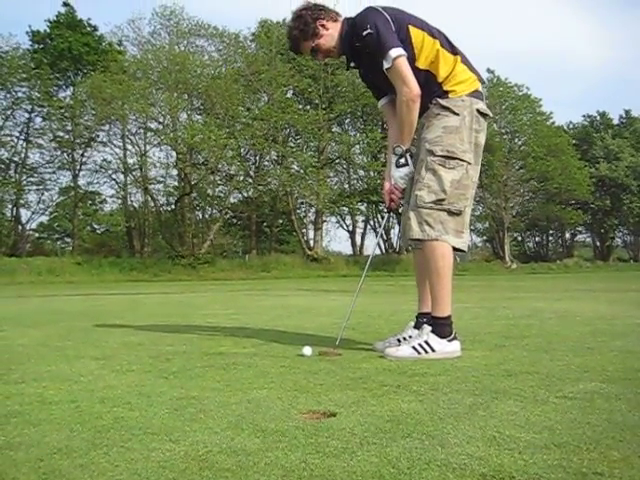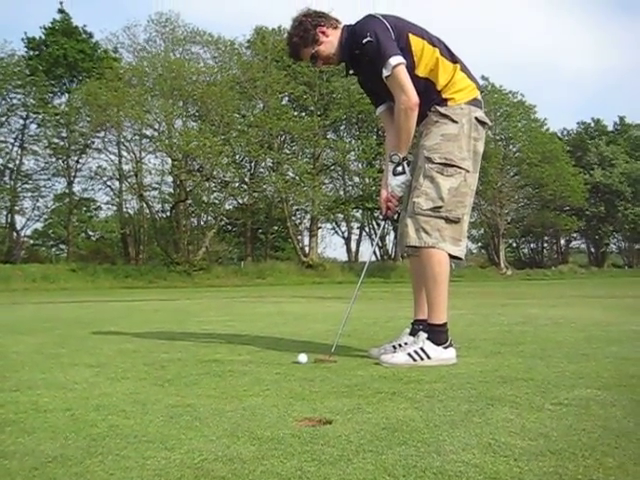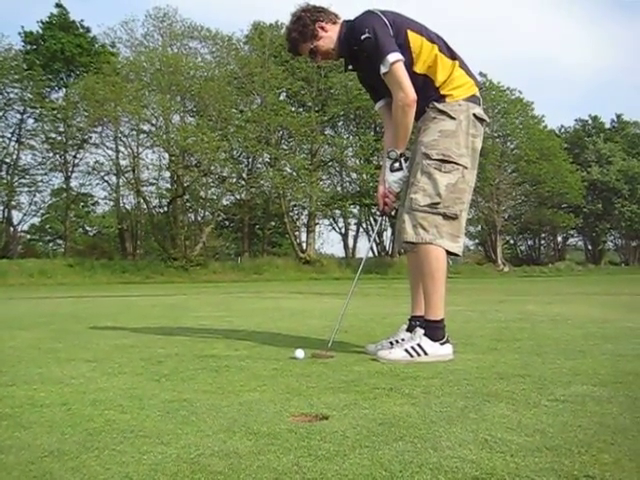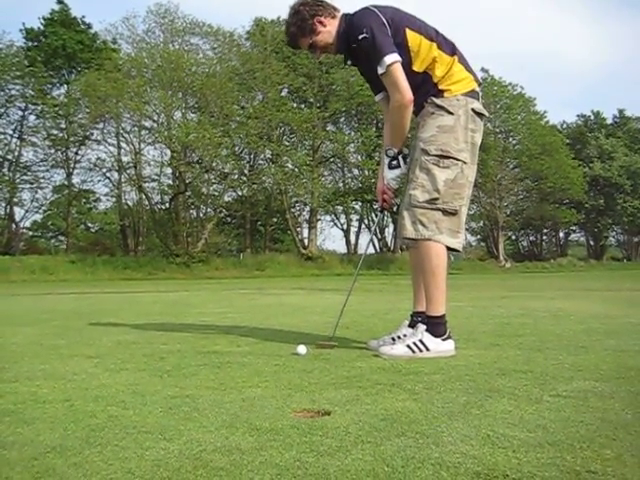
dt=0.7s
person 1, frame 1
right shoulder: (361, 52)
left elbow: (410, 92)
right elbow: (393, 115)
left wrist: (401, 156)
right wrist: (391, 173)
left hip: (456, 101)
right hip: (436, 112)
left knee: (431, 214)
right knee: (417, 218)
left ankle: (442, 332)
right ankle: (425, 323)
person 1, frame 2
left shoulder: (368, 32)
right shoulder: (360, 60)
left elbow: (409, 101)
right elbow: (391, 123)
left wrist: (398, 164)
right wrist: (388, 182)
left hip: (455, 110)
right hip: (436, 120)
left knee: (428, 222)
right knee: (414, 226)
left ankle: (437, 340)
right ankle: (420, 331)
person 1, frame 3
left shoulder: (367, 27)
right shoulder: (360, 56)
left elbow: (406, 97)
right elbow: (390, 119)
left wrist: (396, 159)
right wrist: (386, 177)
left hip: (454, 106)
right hip: (436, 114)
left knee: (426, 217)
right knee: (413, 222)
left ankle: (434, 335)
right ankle: (417, 326)
person 1, frame 4
right shoulder: (357, 46)
left elbow: (403, 98)
right elbow: (391, 108)
left wrist: (393, 157)
right wrist: (385, 171)
left hip: (452, 101)
right hip: (438, 108)
left knee: (426, 214)
right knee: (414, 217)
left ankle: (436, 331)
right ankle: (419, 323)
